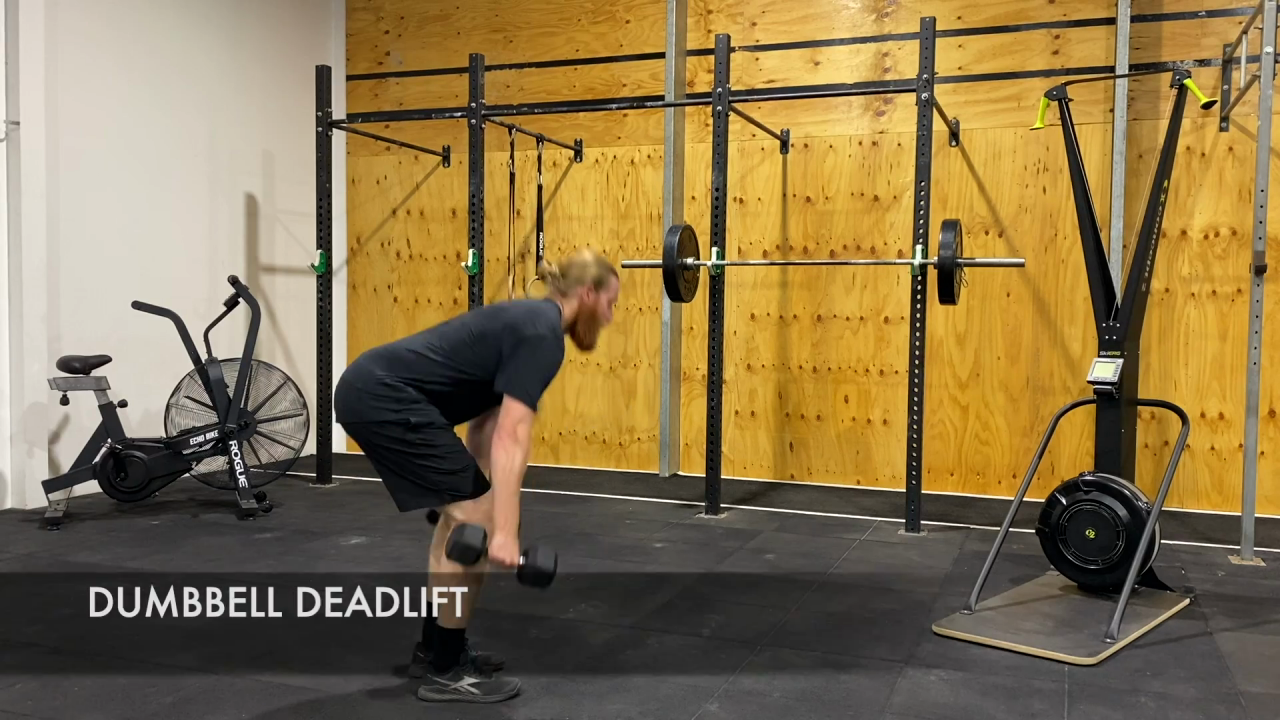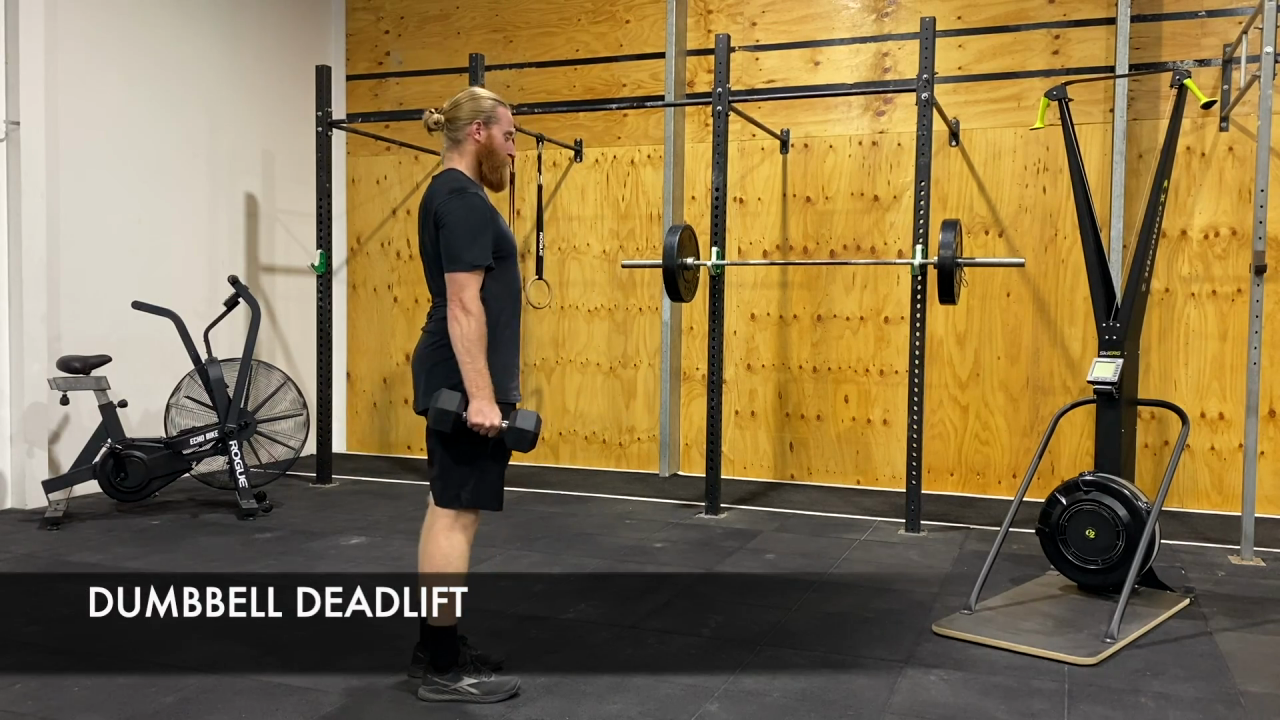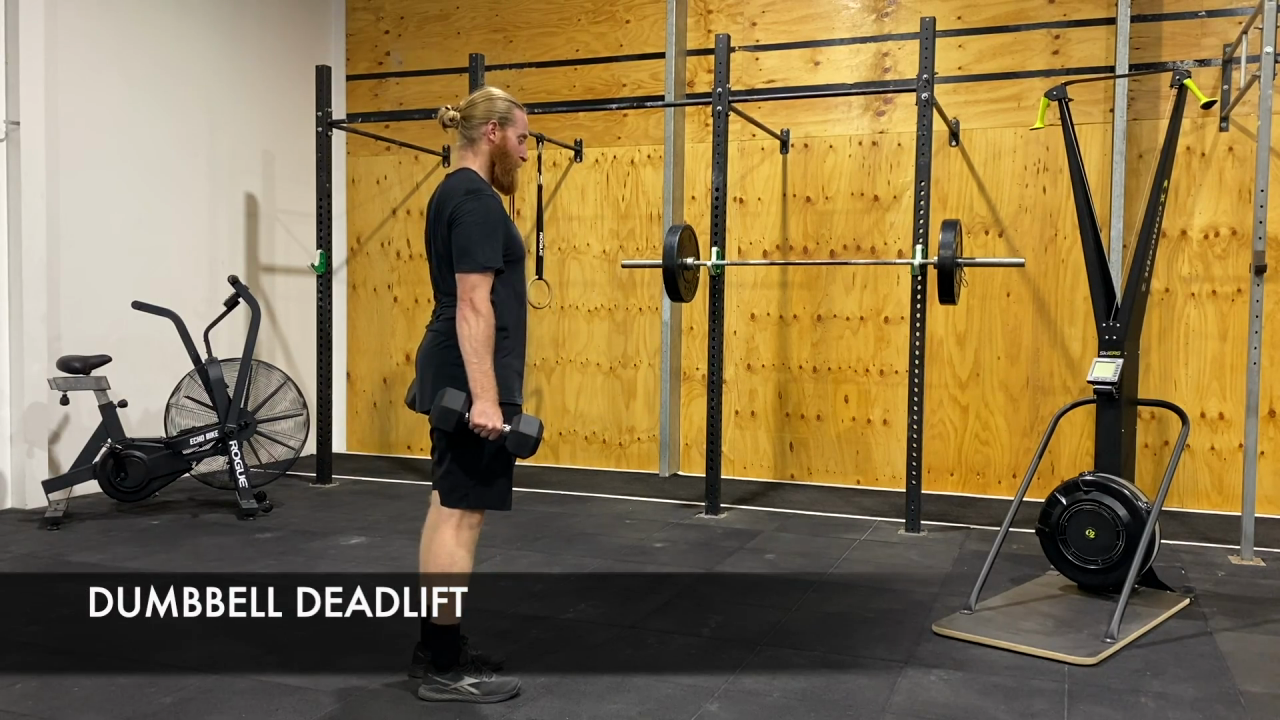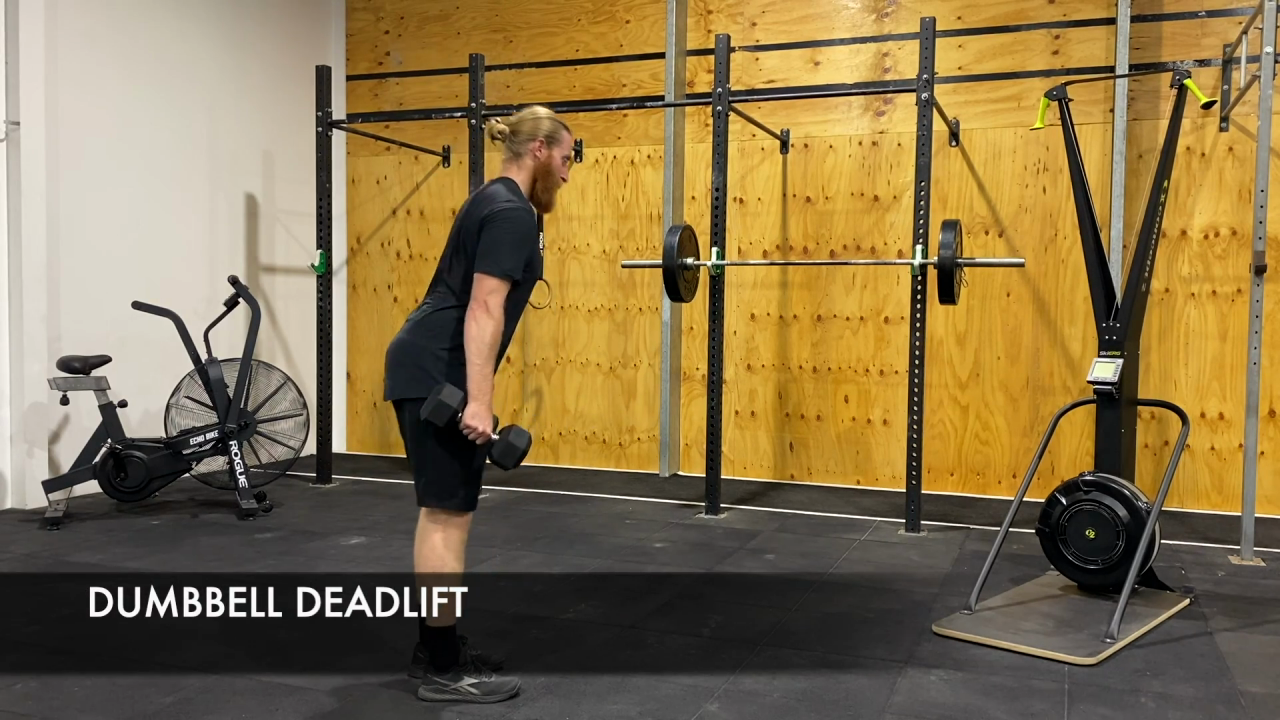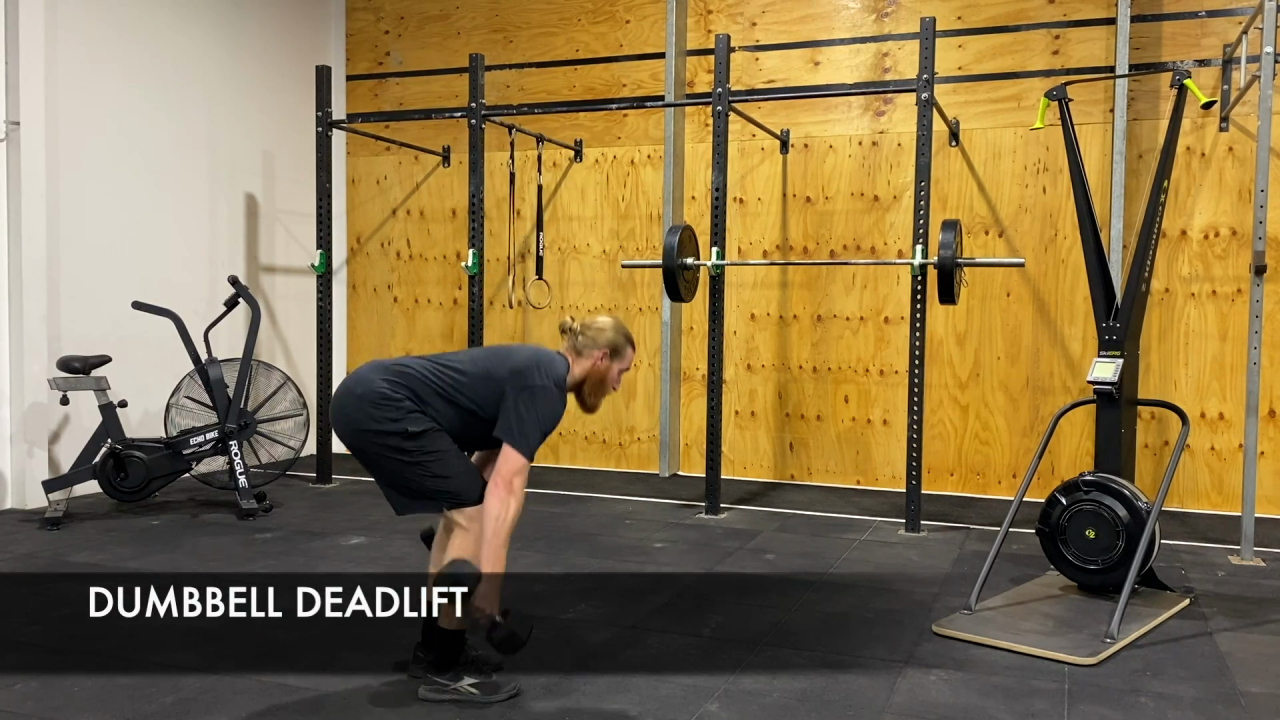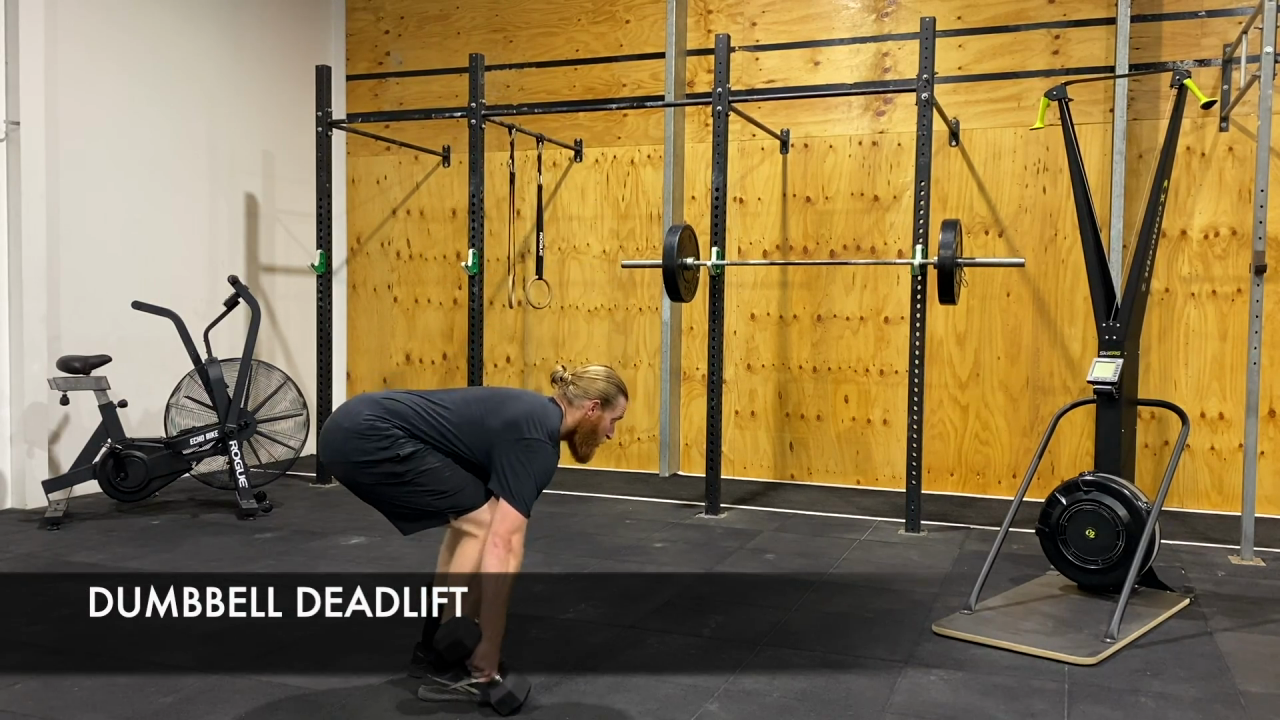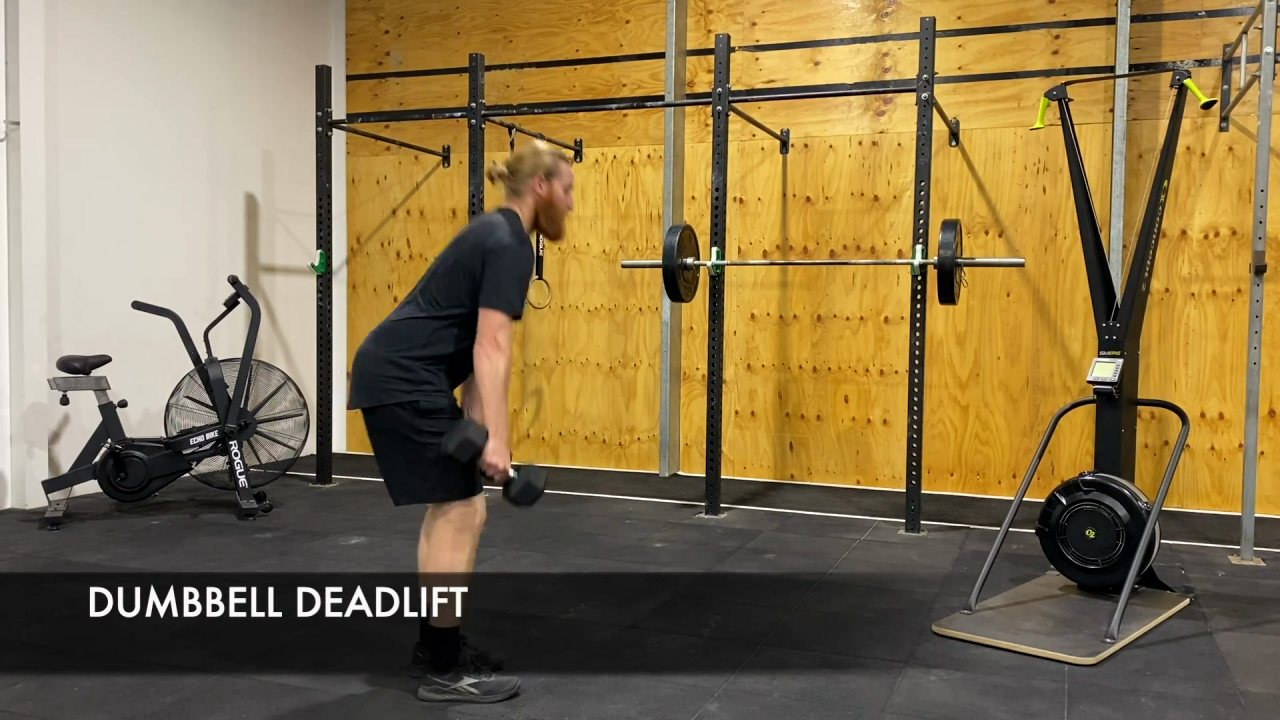
dt=0.7s
person 1, frame 1
left shoulder: (526, 321)
right shoulder: (543, 336)
left elbow: (489, 419)
right elbow: (511, 438)
left wrist: (476, 487)
right wrist: (504, 533)
left hip: (370, 387)
right hip: (388, 397)
left knee: (463, 511)
right knee: (474, 519)
left ankle: (437, 646)
right ankle: (446, 666)
person 1, frame 2
left shoulder: (450, 194)
right shoulder: (463, 199)
right elbow: (463, 305)
right wrist: (482, 395)
left hip: (457, 377)
right hip: (466, 382)
left knee: (448, 510)
right knee: (458, 514)
left ankle: (437, 647)
right ankle: (444, 666)
person 1, frame 3
left shoulder: (454, 195)
right shoulder: (477, 200)
right elbow: (474, 305)
right wrist: (486, 397)
left hip: (452, 374)
right hip: (470, 379)
left knee: (447, 507)
right knee: (462, 514)
left ankle: (437, 646)
right ankle: (444, 665)
person 1, frame 4
left shoulder: (493, 202)
right shoulder: (511, 212)
right elbow: (483, 309)
left wrist: (471, 391)
right wrist: (478, 400)
left hip: (427, 366)
right hip: (440, 373)
left knee: (440, 509)
right knee: (449, 514)
left ankle: (436, 645)
right ankle: (443, 666)
person 1, frame 5
left shoulder: (537, 370)
right shoulder: (544, 389)
left elbow: (489, 457)
right elbow: (506, 486)
right wrist: (488, 584)
left hip: (363, 398)
right hip: (377, 407)
left knee: (465, 507)
right knee: (471, 516)
left ankle: (436, 645)
right ankle: (444, 668)
person 1, frame 6
left shoulder: (532, 415)
right shoulder: (537, 441)
right elbow: (503, 543)
right wrist: (489, 647)
left hip: (354, 429)
right hip: (365, 438)
left knee: (471, 516)
right knee: (482, 523)
left ankle: (435, 645)
right ankle: (447, 666)
person 1, frame 7
left shoulder: (493, 236)
right shoulder: (510, 243)
left elbow: (477, 339)
right elbow: (493, 347)
left wrist: (475, 425)
right wrist: (497, 441)
left hip: (399, 371)
right hip: (405, 379)
left knee: (450, 508)
right knee: (457, 512)
left ankle: (437, 645)
right ankle: (442, 666)
